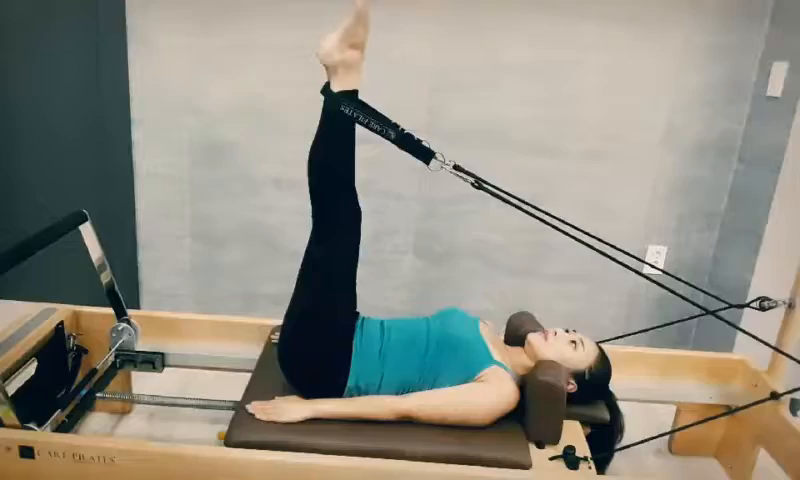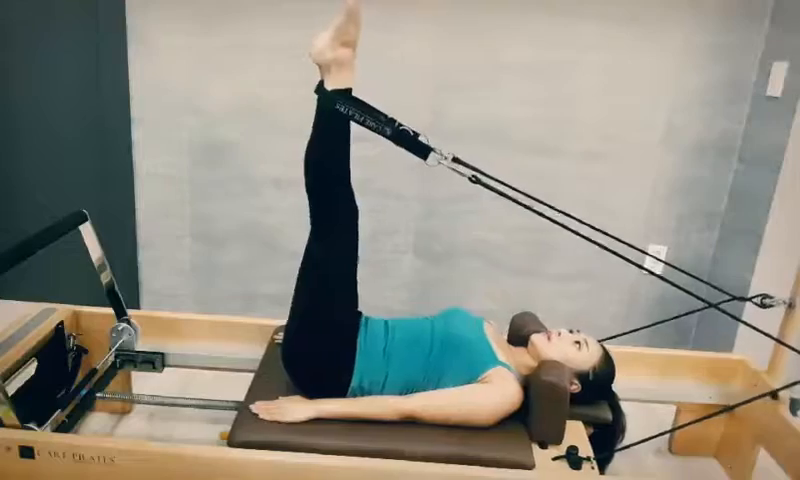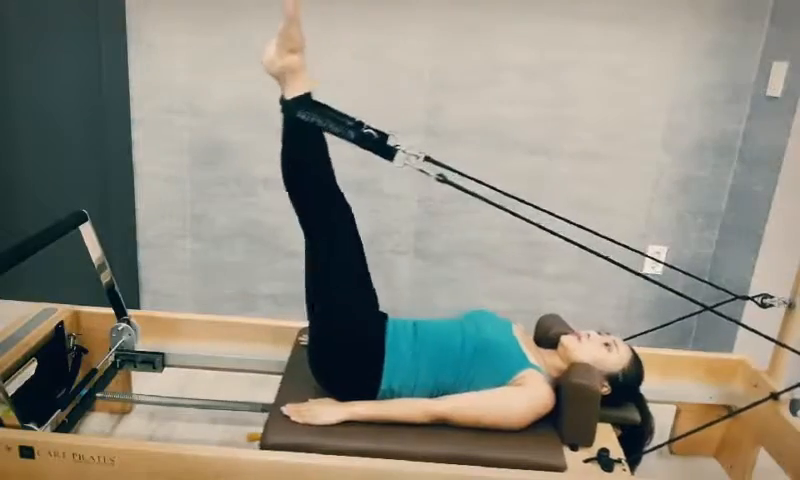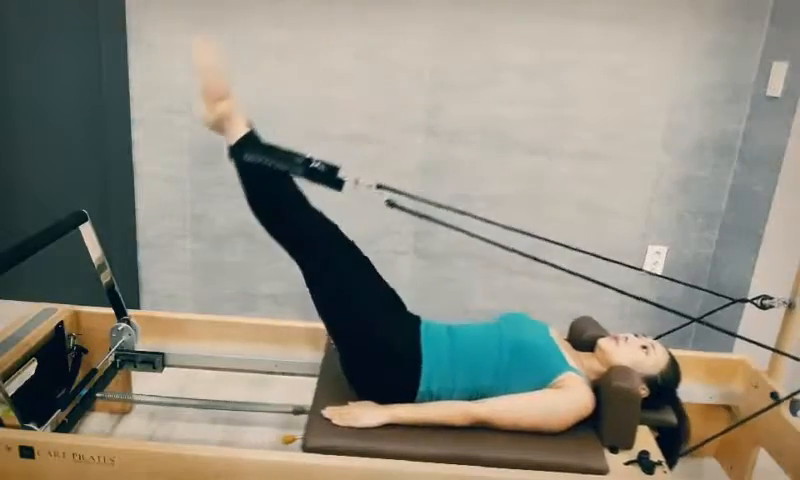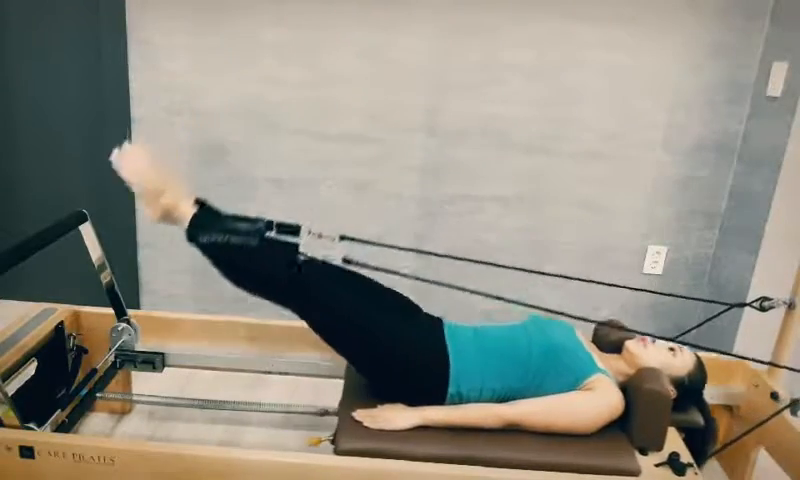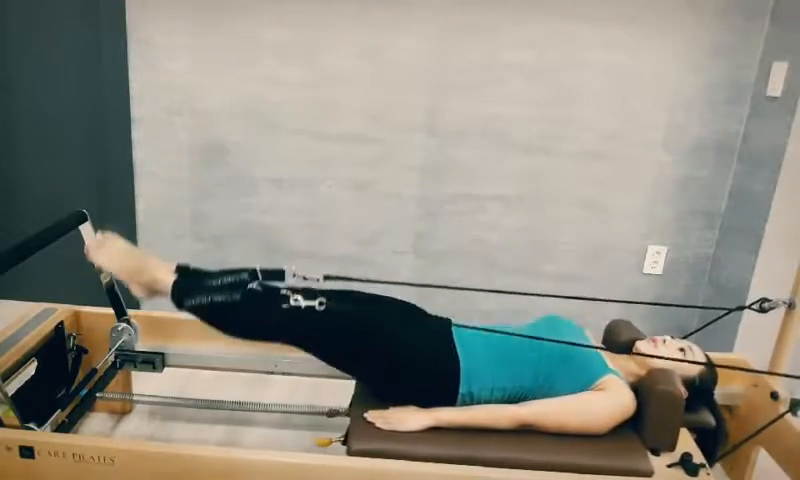
dt=0.4s
person 1, frame 1
left shoulder: (501, 393)
right shoulder: (491, 338)
left elbow: (403, 407)
left wrist: (310, 407)
left hip: (325, 366)
right hip: (343, 340)
left knee: (335, 225)
person 1, frame 2
left shoulder: (505, 394)
right shoulder: (494, 339)
left elbow: (406, 409)
left wrist: (313, 408)
left hip: (329, 367)
right hip: (348, 341)
left knee: (333, 221)
person 1, frame 3
left shoulder: (535, 395)
right shoulder: (523, 340)
left elbow: (436, 410)
left wrist: (343, 411)
left hip: (360, 366)
right hip: (377, 338)
left knee: (329, 224)
right knee: (329, 218)
person 1, frame 4
left shoulder: (575, 398)
right shoulder: (557, 345)
left elbow: (476, 411)
left wrist: (386, 413)
left hip: (402, 370)
right hip: (415, 337)
left knee: (314, 242)
right knee: (319, 240)
left ankle: (234, 130)
right ankle: (234, 128)
person 1, frame 5
left shoulder: (605, 401)
right shoulder: (584, 348)
left elbow: (505, 414)
left wrist: (415, 415)
left hip: (428, 371)
right hip: (436, 337)
left knee: (304, 282)
right knee: (308, 269)
left ankle: (182, 210)
right ankle: (184, 207)
person 1, frame 6
left shoulder: (616, 402)
right shoulder: (595, 351)
left elbow: (520, 414)
left wrist: (428, 416)
left hip: (440, 373)
right hip: (441, 337)
left knee: (296, 317)
right knee: (294, 294)
left ankle: (165, 283)
right ankle: (165, 276)
